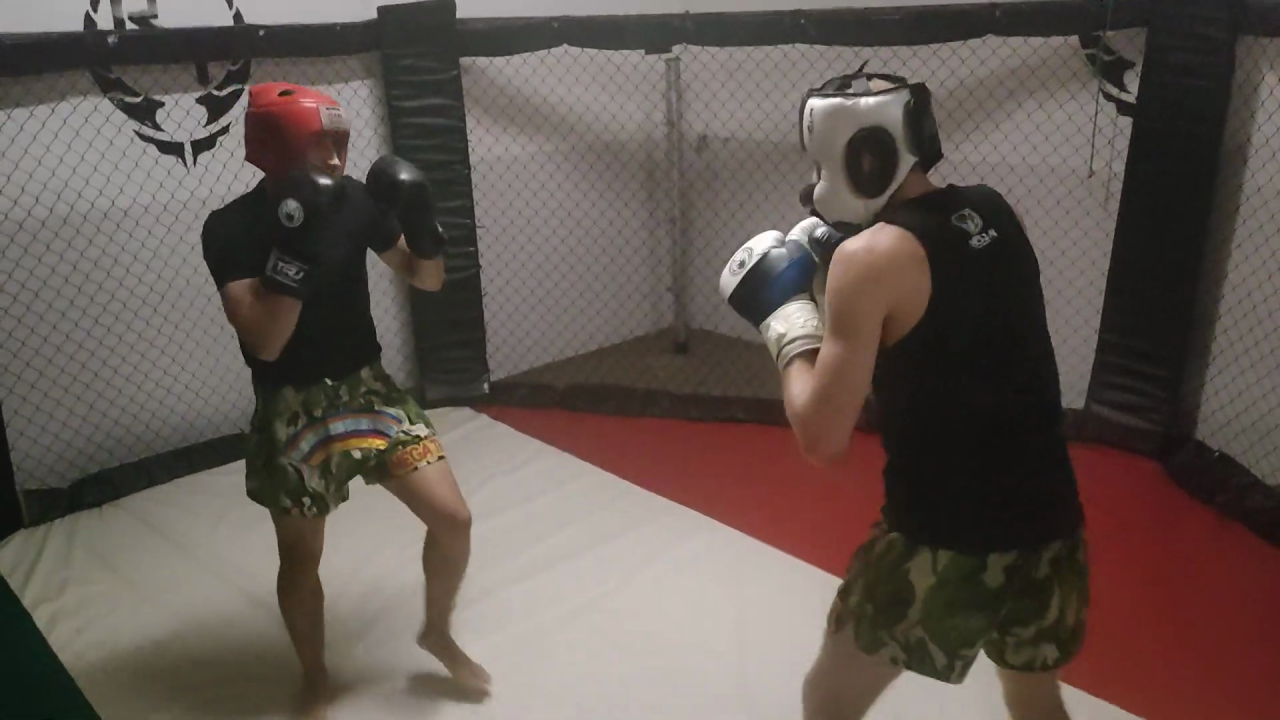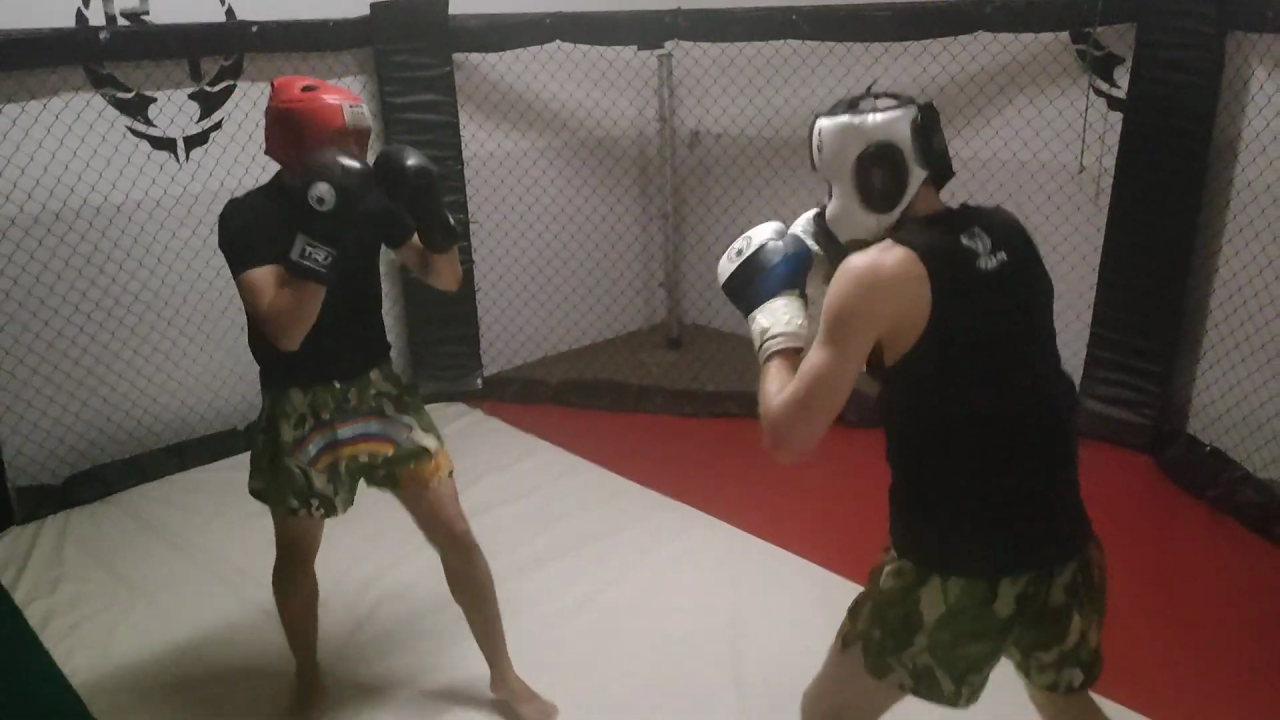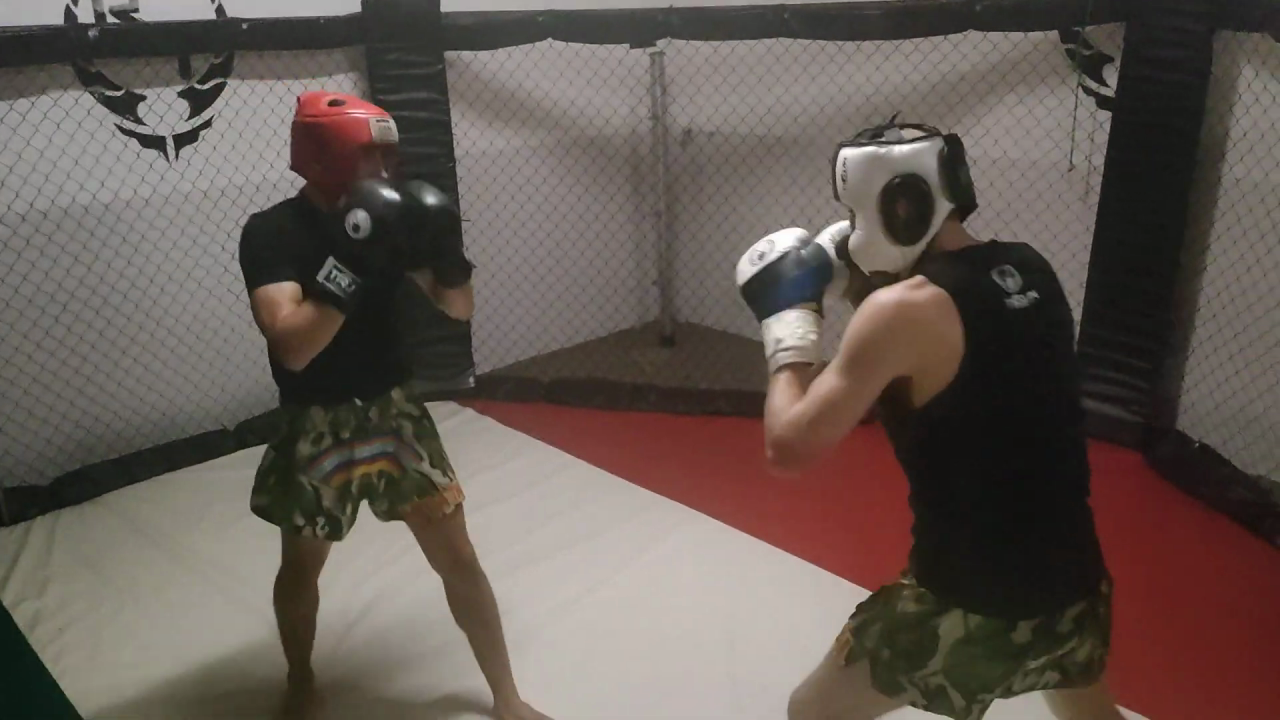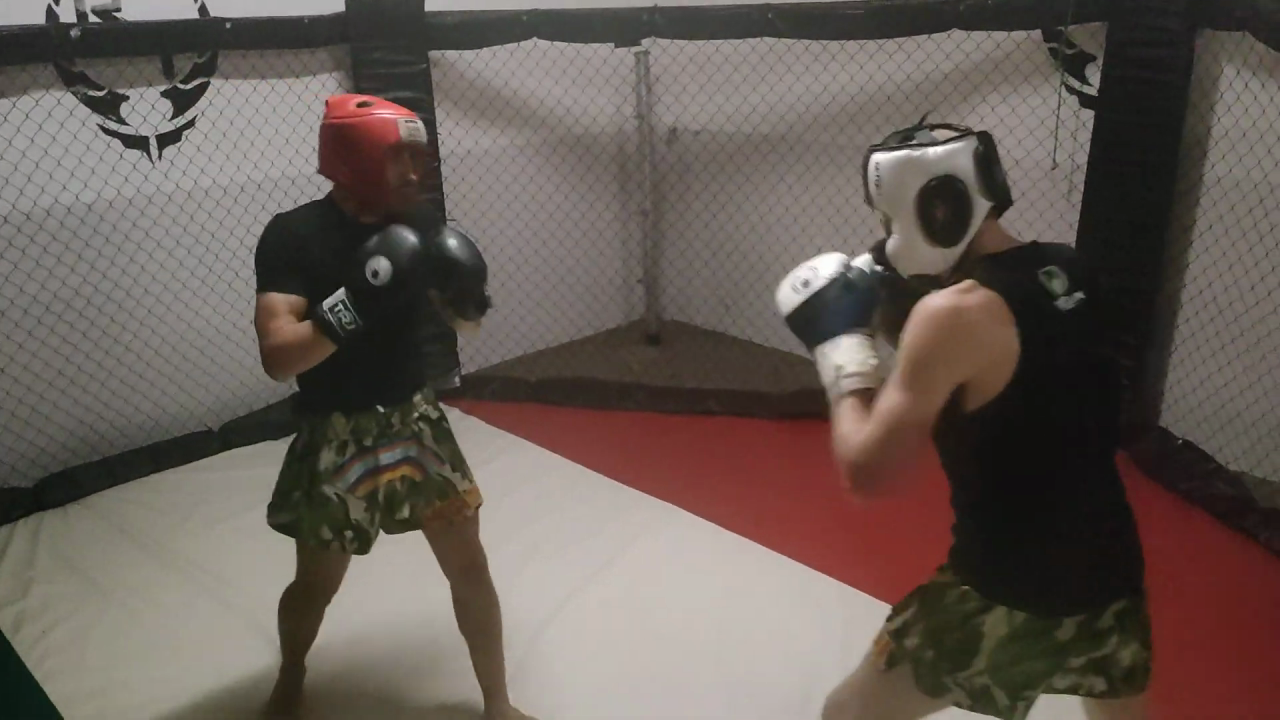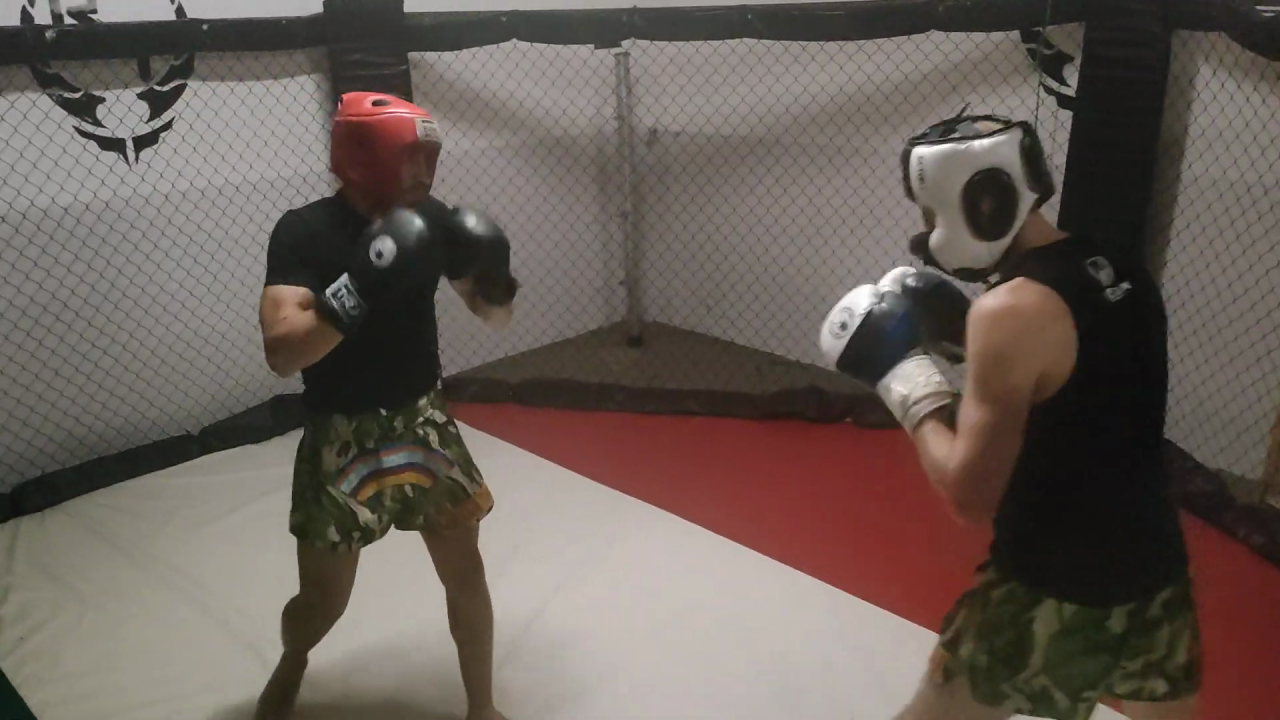
dt=0.1s
person 1, frame 1
left shoulder: (354, 198)
right shoulder: (230, 228)
left elbow: (427, 280)
right elbow: (264, 342)
left wrist: (423, 226)
right wrist: (293, 251)
left hip: (369, 390)
right hip: (293, 411)
left knee: (452, 518)
right knee: (300, 558)
left ankle: (438, 630)
person 1, frame 2
left shoulder: (374, 196)
right shoulder: (247, 217)
left elbow: (446, 277)
right elbow: (287, 329)
left wrist: (432, 213)
right wrist: (321, 232)
left hip: (377, 391)
right hip: (301, 411)
left knee: (454, 534)
right knee: (297, 554)
person 1, frame 3
left shoulder: (390, 214)
right shoulder: (270, 234)
left elbow: (459, 308)
right elbow: (294, 349)
left wrist: (448, 253)
right wrist: (351, 264)
left hip: (395, 412)
right hip: (318, 429)
left knee: (458, 561)
right knee: (301, 568)
person 1, frame 4
left shoulder: (414, 225)
right shoulder: (293, 236)
left elbow: (458, 316)
right elbow: (278, 358)
left wrist: (467, 298)
right wrist: (357, 303)
left hip: (416, 419)
right hip: (336, 436)
left knee: (469, 567)
right knee: (317, 584)
person 1, frame 5
left shoulder: (431, 221)
right shoulder: (304, 233)
left elbow: (494, 315)
right elbow: (281, 351)
left wrist: (495, 278)
right wrist: (361, 288)
left hip: (424, 422)
right hip: (341, 438)
left knee: (465, 575)
right knee: (323, 598)
right ankle: (290, 667)
person 2, frame 1
left shoulder: (869, 256)
right shoulder: (998, 217)
left elbow: (821, 436)
left wrist: (788, 315)
left hip: (941, 544)
right hip: (1048, 525)
person 2, frame 2
left shoulder: (875, 275)
right shoulder: (1009, 236)
left elbow: (787, 433)
left wrist: (775, 309)
left hip: (952, 568)
right hip: (1061, 547)
person 2, frame 3
left shoulder: (904, 309)
right shoulder: (1033, 270)
left elbow: (790, 451)
left wrist: (788, 320)
left hip: (966, 598)
right hip: (1070, 573)
person 2, frame 4
left shoulder: (953, 314)
right shoulder: (1073, 273)
left elbow: (869, 473)
left wrist: (841, 345)
left hip: (1008, 596)
right hip: (1111, 577)
person 2, frame 5
left shoulder: (1009, 310)
right shoulder: (1120, 268)
left elbow: (971, 494)
left wrist: (906, 372)
right wrist: (965, 336)
left hip: (1053, 592)
right hip: (1153, 572)
